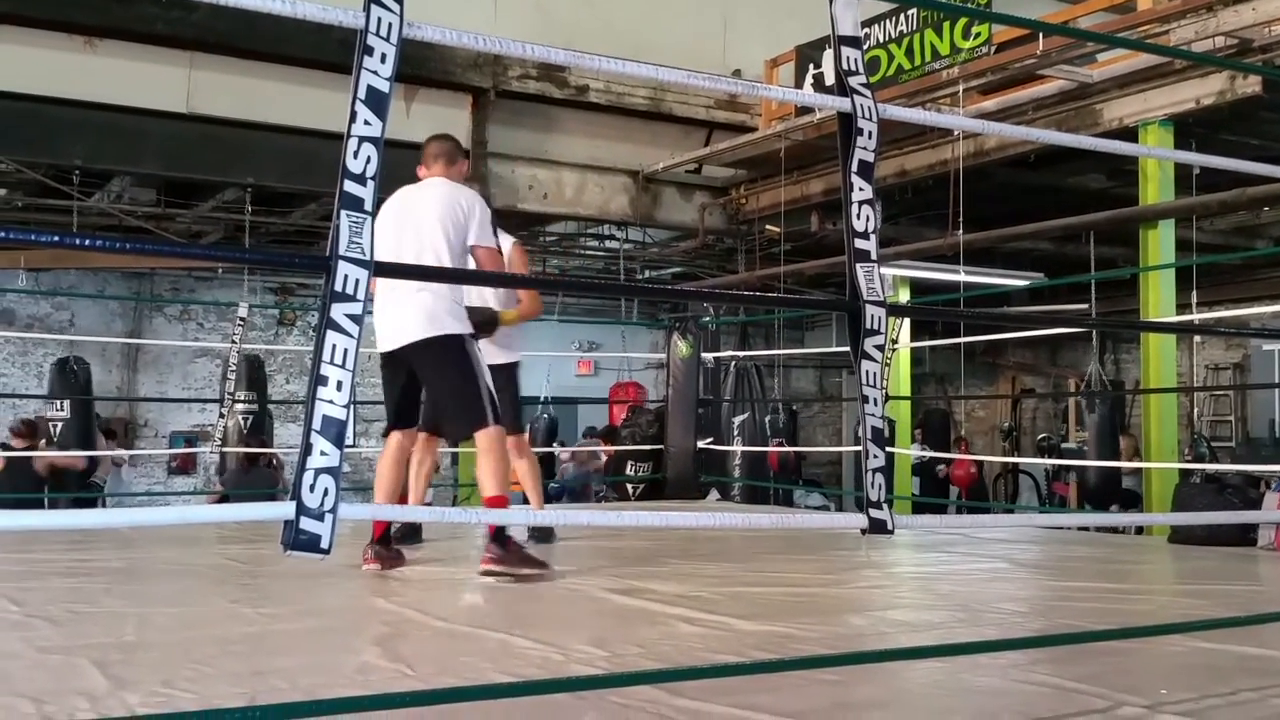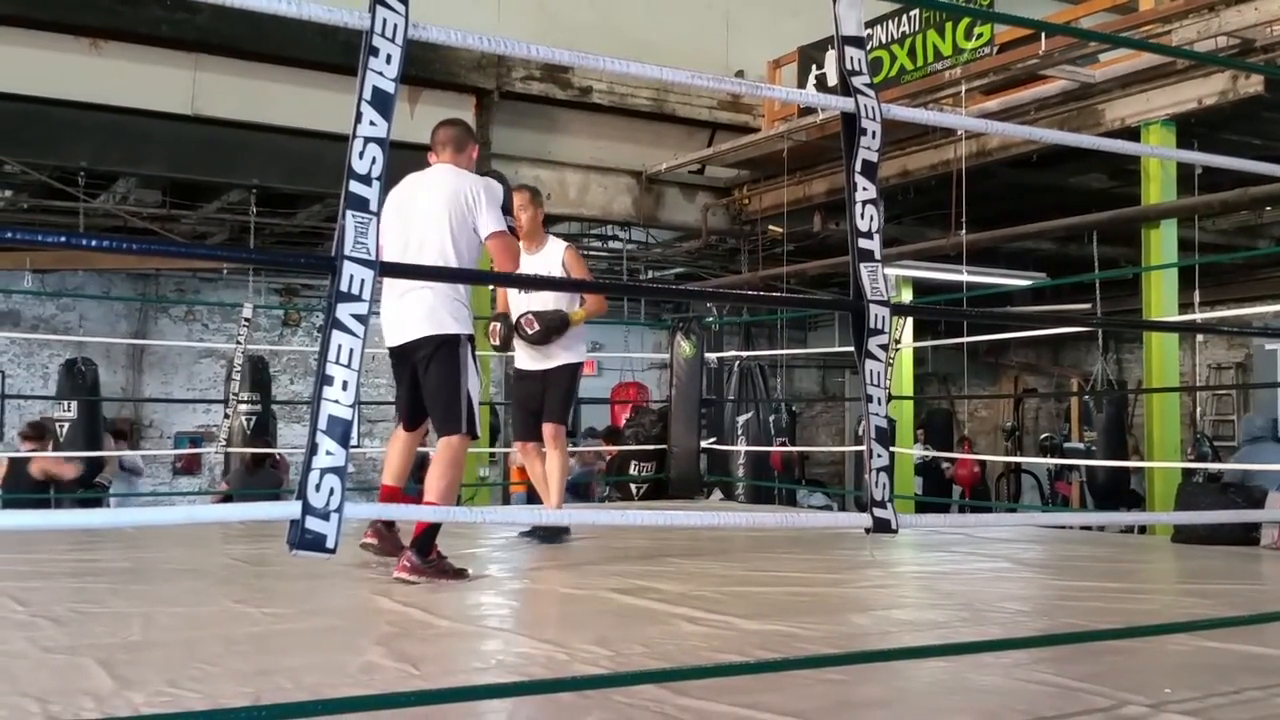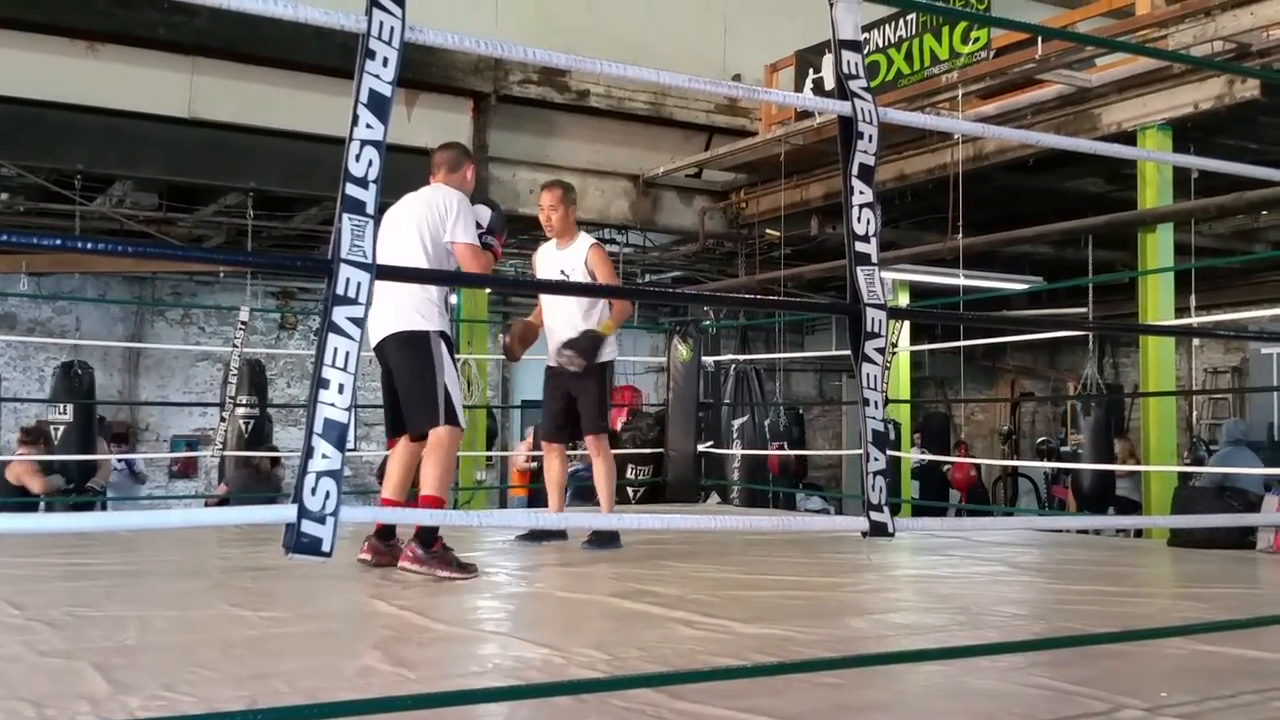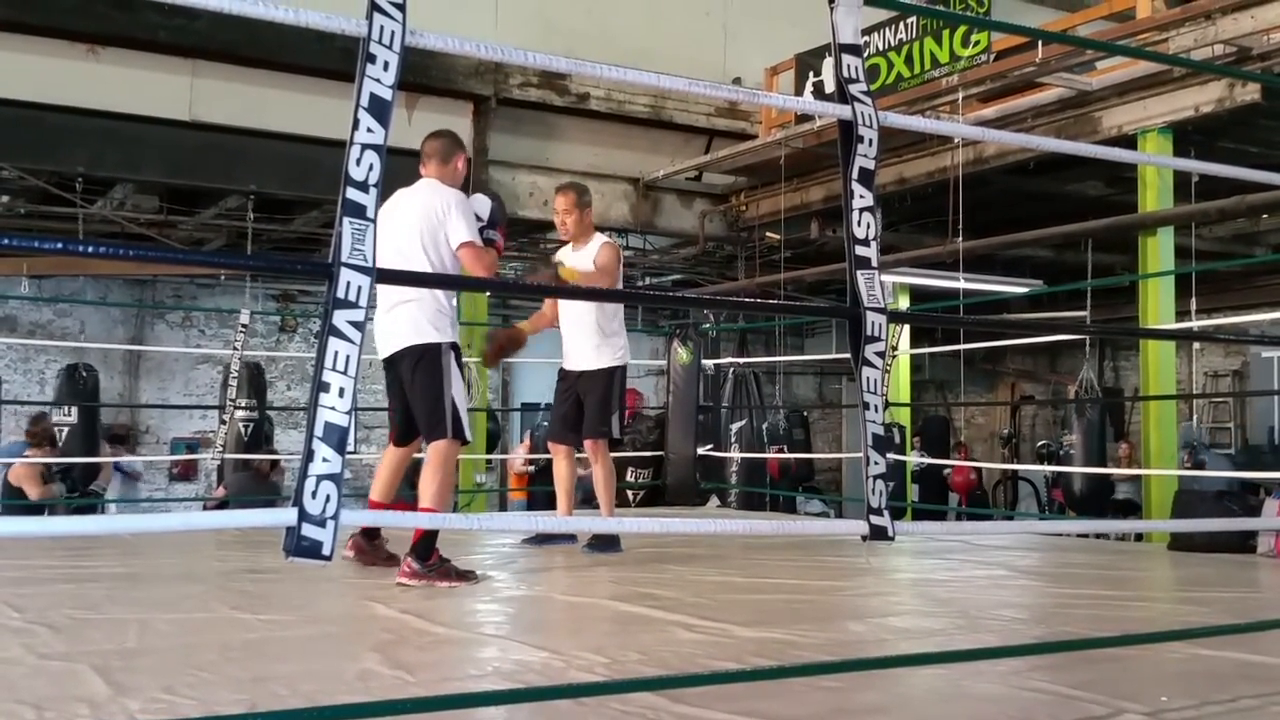
dt=0.7s
person 1, frame 1
left shoulder: (393, 202)
right shoulder: (467, 200)
left elbow: (371, 276)
right elbow: (494, 272)
left hip: (391, 329)
right hip: (439, 325)
left knee: (400, 433)
right knee: (489, 430)
left ankle: (380, 542)
right ankle: (497, 542)
person 1, frame 2
left shoulder: (401, 188)
right shoulder: (477, 186)
left elbow: (381, 257)
right elbow: (507, 262)
right wrist: (504, 226)
left hip: (398, 322)
right hip: (443, 321)
left knee: (410, 422)
right knee: (456, 435)
left ankle: (382, 523)
right ankle: (420, 552)
person 1, frame 3
left shoulder: (401, 206)
right shoulder: (453, 200)
right elbow: (475, 267)
right wrist: (492, 244)
left hip: (385, 326)
right hip: (418, 325)
left knee: (410, 436)
right knee: (445, 428)
left ankle: (381, 538)
right ankle: (424, 543)
person 1, frame 4
left shoulder: (393, 203)
right shoulder: (452, 199)
left elbow: (377, 271)
right elbow: (481, 270)
right wrist: (493, 238)
left hip: (391, 332)
right hip: (428, 332)
left knee: (406, 437)
right knee: (446, 440)
left ankle: (366, 536)
right ankle: (421, 557)
person 2, frame 1
left shoulder: (508, 248)
left elbow: (533, 304)
left hip: (498, 360)
left knee: (514, 441)
right knee: (425, 437)
right ankle: (412, 520)
person 2, frame 2
left shoulder: (564, 253)
left elbow: (598, 302)
right elbow: (502, 308)
left wrist: (565, 320)
right wrist: (500, 325)
left hip: (563, 361)
right hip: (525, 365)
left knee: (552, 433)
right knee: (525, 444)
right ankle: (552, 514)
person 2, frame 3
left shoulder: (591, 251)
right shoulder: (541, 256)
left elbow: (621, 302)
left wrist: (601, 333)
right wrist: (525, 330)
left hip: (592, 362)
right hip: (557, 364)
left knee: (595, 439)
right knee: (551, 443)
left ankle: (607, 526)
person 2, frame 4
left shoulder: (606, 249)
right shoulder: (561, 257)
left elbow: (608, 280)
right elbow: (551, 312)
left wrist: (564, 273)
right wrist: (516, 333)
left hip: (604, 364)
right hip: (571, 366)
left knee: (595, 444)
right knee: (559, 444)
left ankle: (608, 530)
